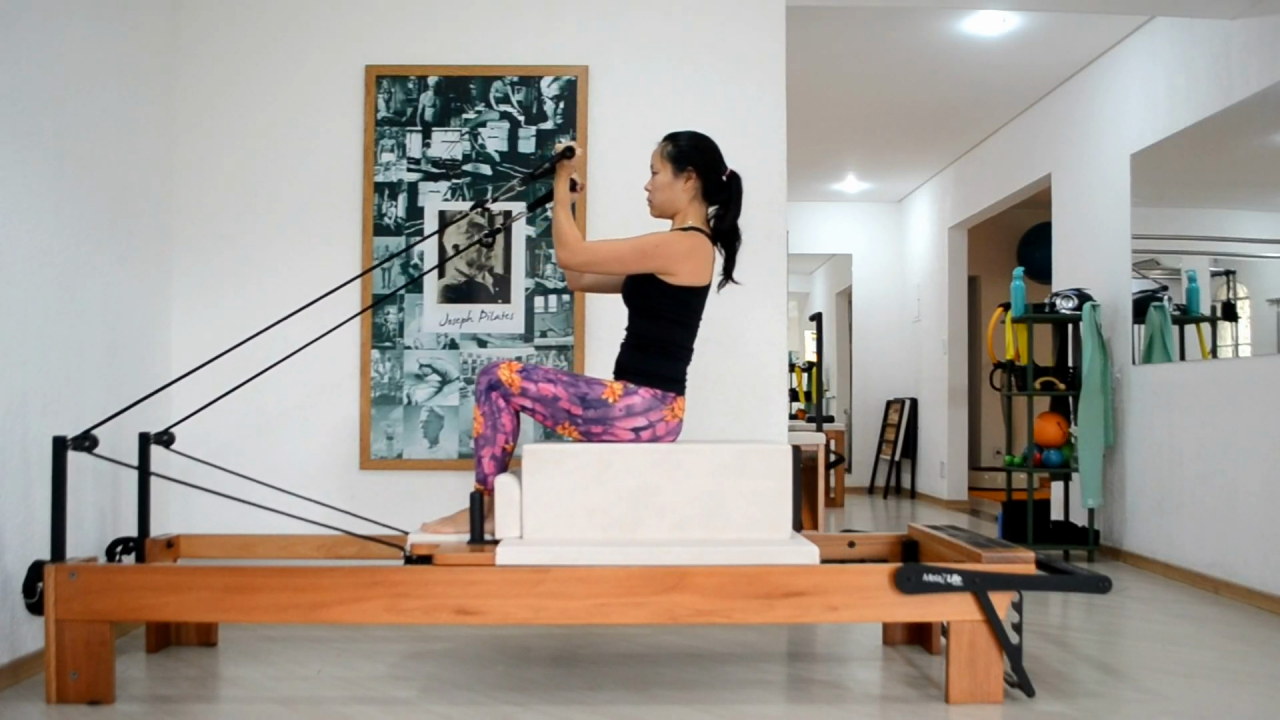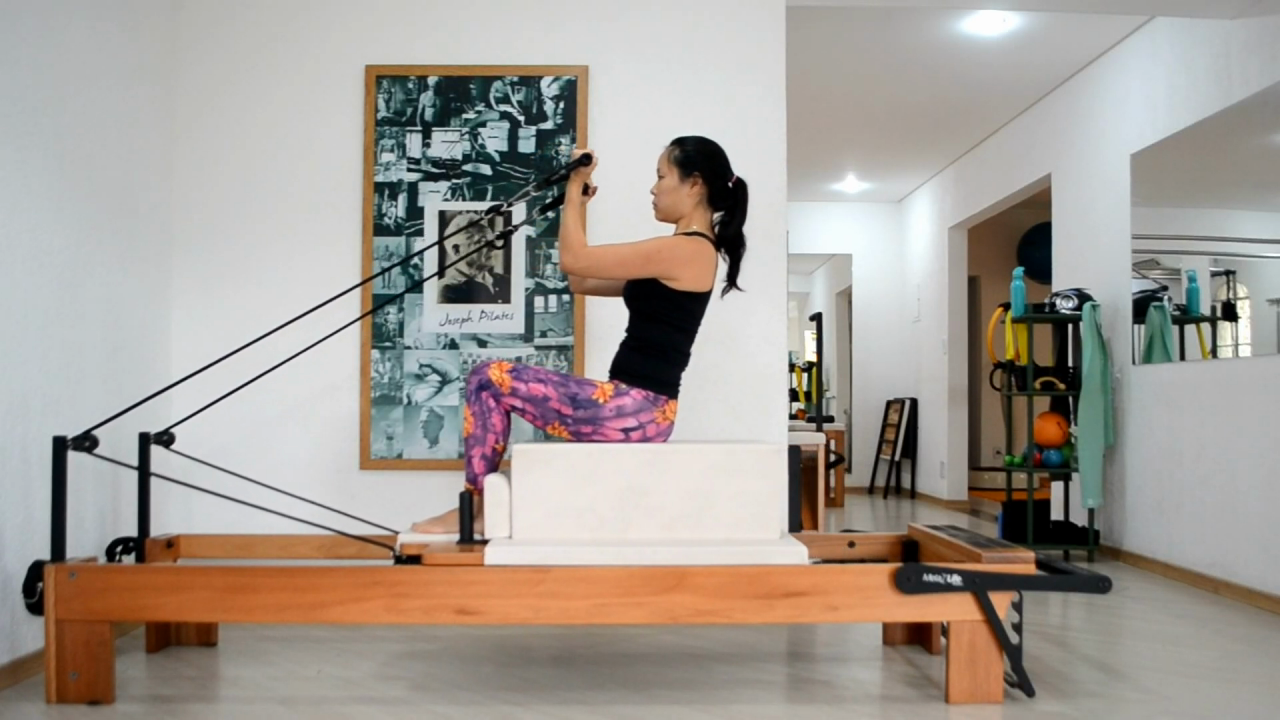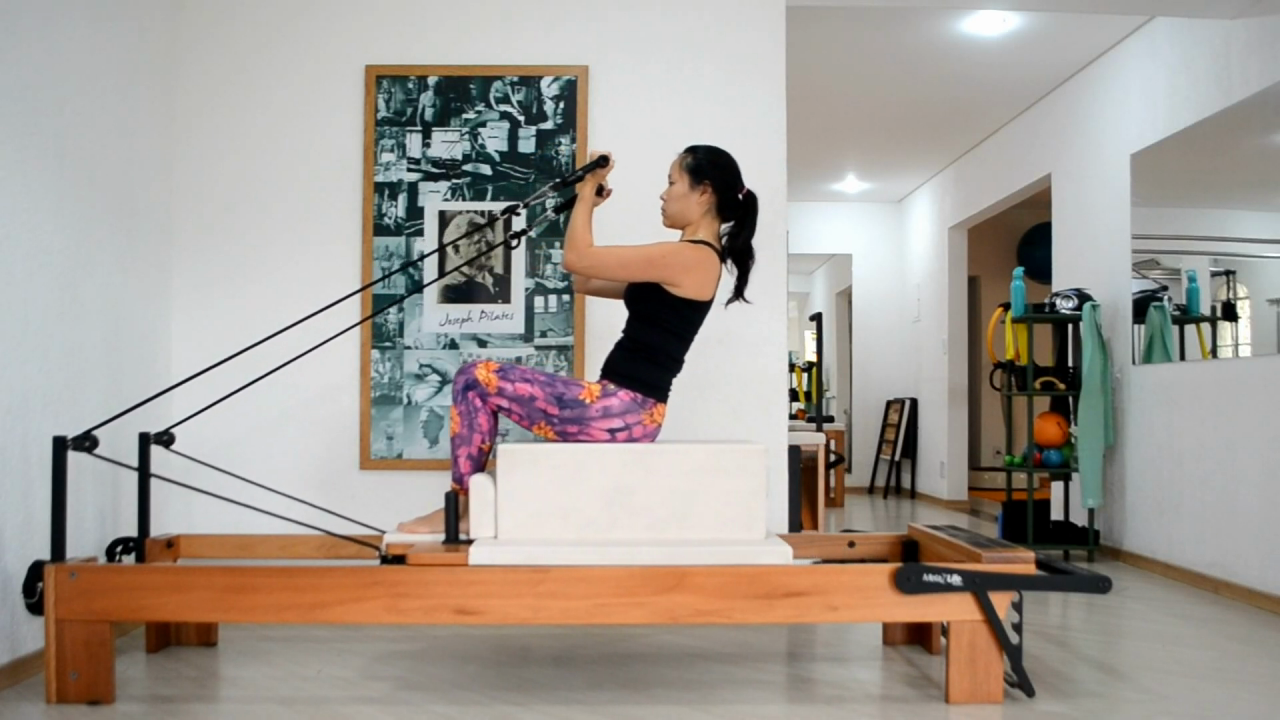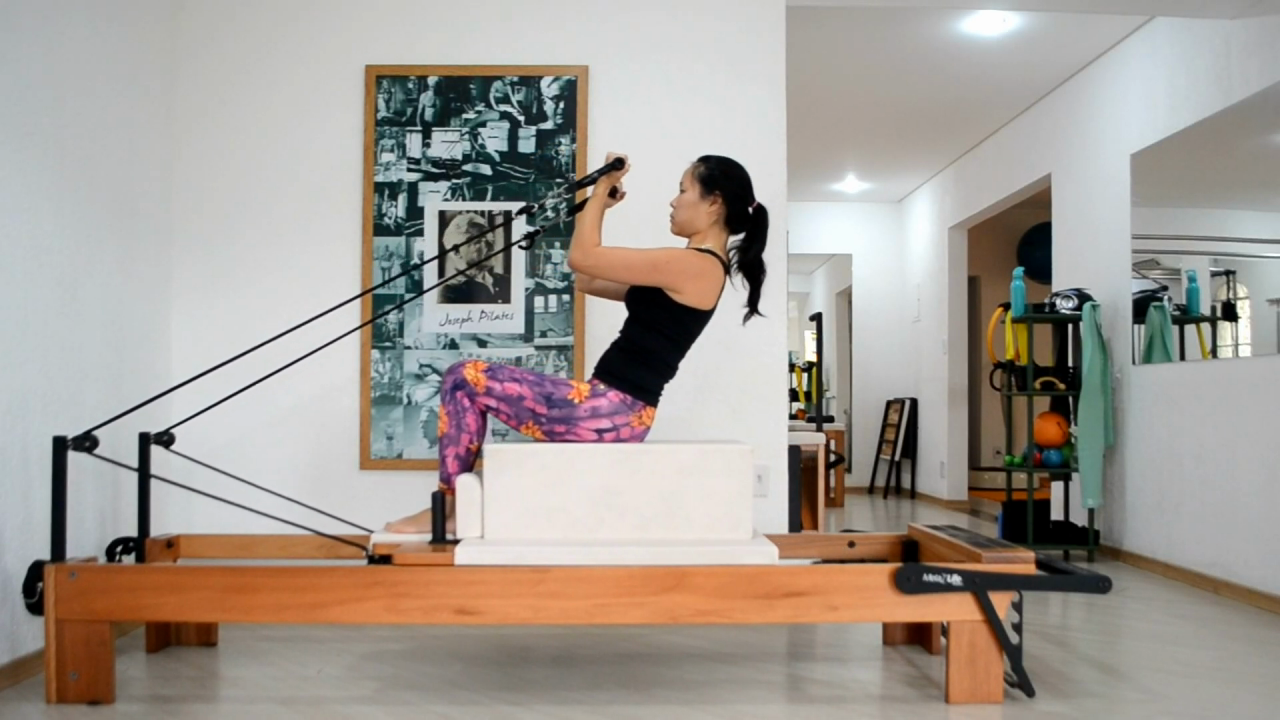
dt=0.5s
person 1, frame 1
left shoulder: (681, 245)
right shoulder: (679, 249)
left elbow: (570, 256)
right elbow: (580, 277)
left wrist: (562, 182)
right wrist: (564, 200)
left hip: (643, 409)
right hip: (644, 407)
left knee: (498, 379)
right knee: (509, 382)
left ankle: (485, 509)
right ankle: (494, 508)
person 1, frame 2
left shoulder: (686, 249)
right shoulder: (684, 252)
left elbow: (575, 261)
right elbow: (583, 281)
left wrist: (574, 187)
right wrist: (576, 204)
left hip: (634, 409)
right hip: (636, 407)
left knee: (489, 379)
right knee: (499, 383)
left ankle: (475, 508)
right ankle: (483, 506)
person 1, frame 3
left shoulder: (688, 257)
right shoulder: (689, 260)
left elbow: (576, 259)
right elbow: (585, 281)
left wrist: (587, 189)
right wrist: (587, 205)
left hip: (622, 411)
right hip: (625, 409)
left knee: (476, 379)
right knee: (485, 383)
left ankle: (461, 508)
right ankle: (469, 506)
person 1, frame 4
left shoulder: (695, 265)
right shoulder: (690, 268)
left elbow: (581, 258)
right elbow: (589, 280)
left wrist: (601, 189)
right wrist: (600, 205)
left hip: (611, 410)
right hip: (615, 408)
left knee: (465, 379)
right knee: (474, 381)
left ankle: (449, 508)
right ankle: (459, 505)
